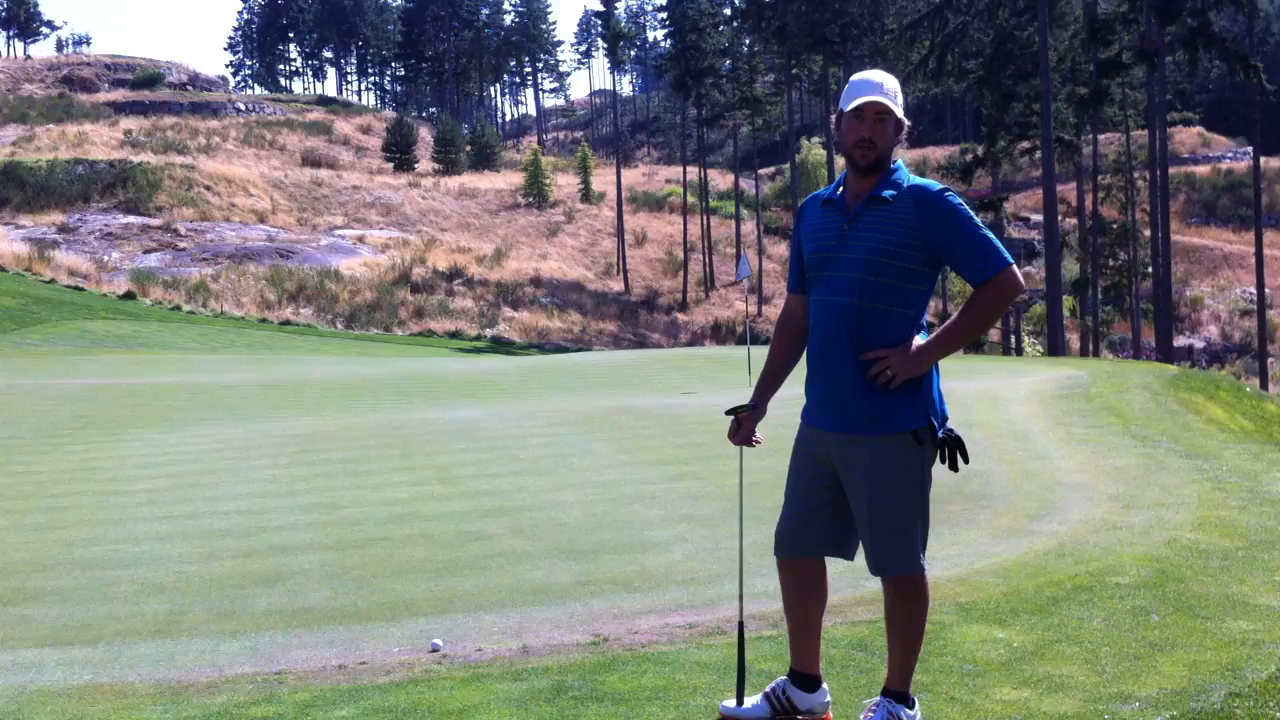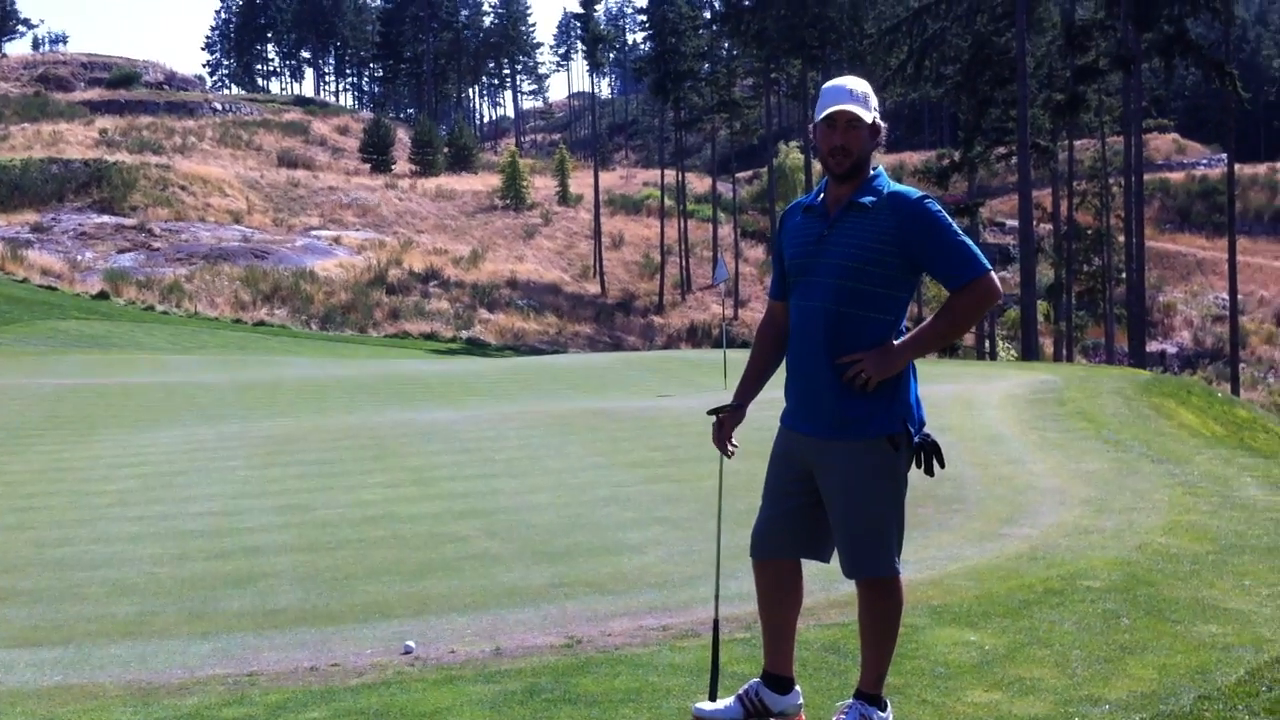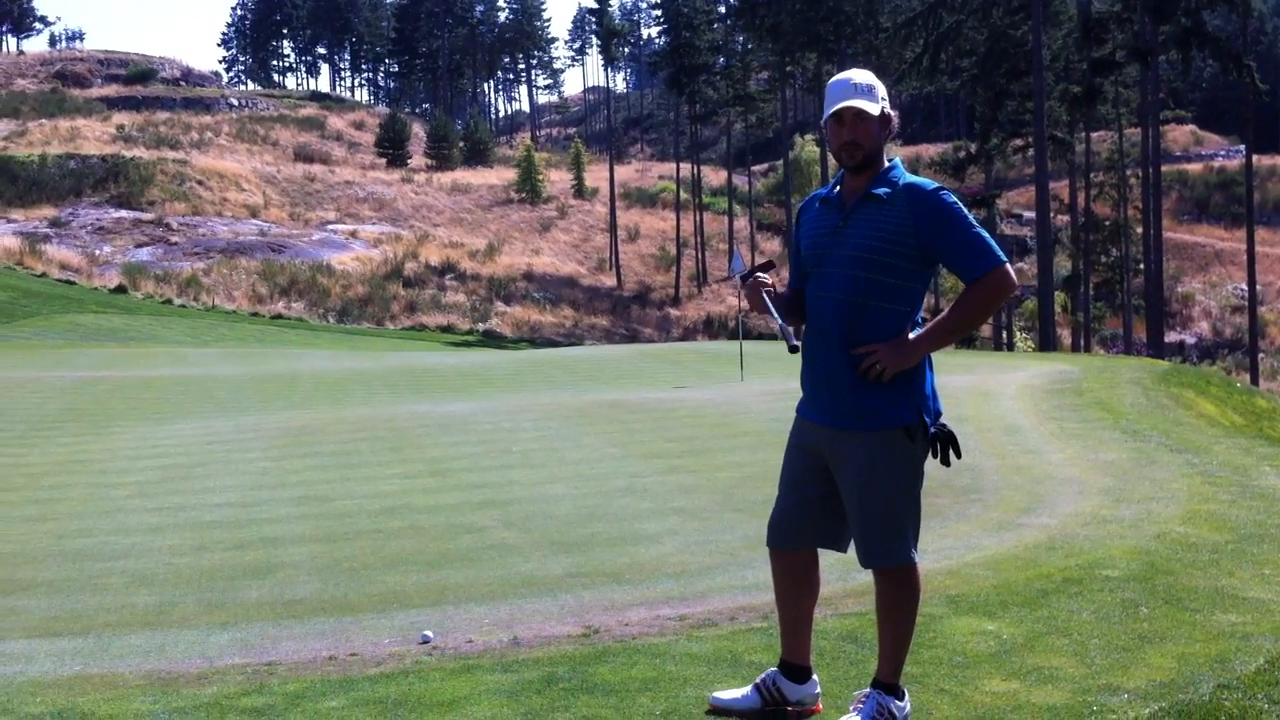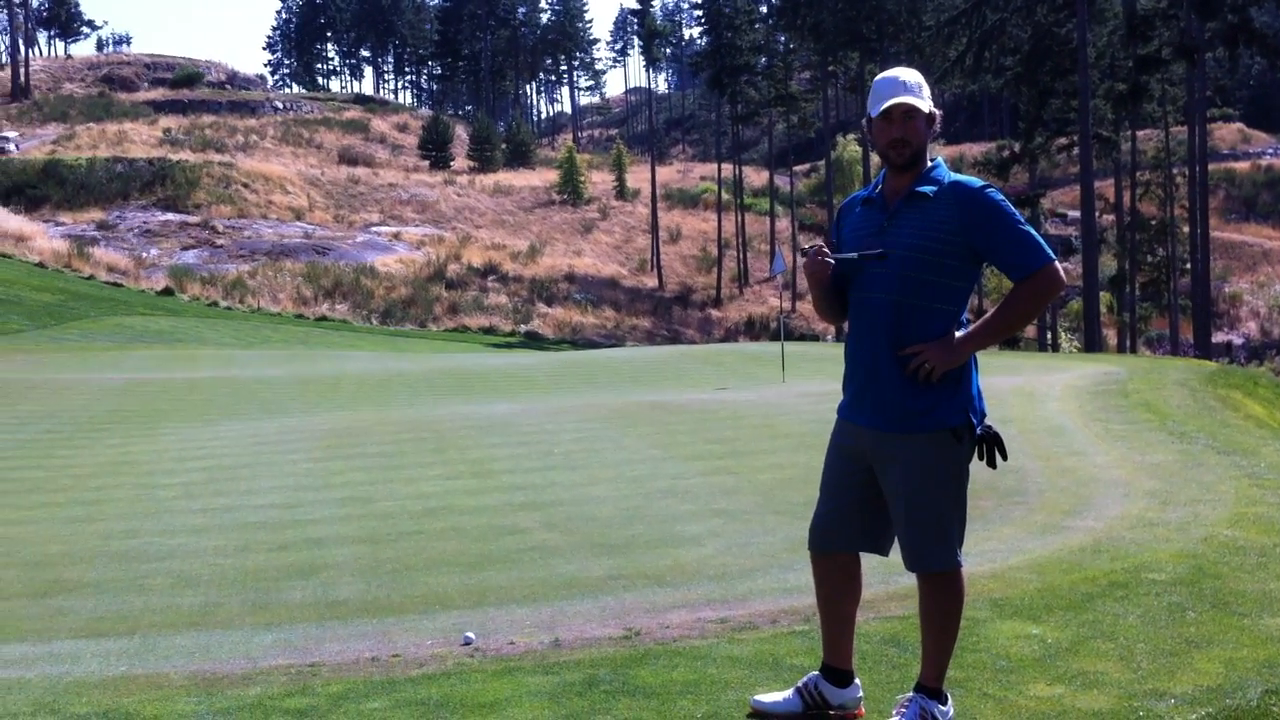
dt=0.7s
person 1, frame 1
left shoulder: (928, 204)
right shoulder: (813, 211)
left elbow: (1004, 283)
left wrist: (927, 350)
right wrist: (759, 399)
left hip: (893, 424)
right hip: (820, 420)
left knee: (898, 563)
right knee: (796, 549)
person 1, frame 2
left shoulder: (906, 211)
right shoulder: (795, 218)
left elbow: (982, 289)
left wrist: (901, 352)
right wrist: (739, 403)
left hip: (870, 428)
right hip: (799, 424)
left knee: (873, 567)
right knee: (772, 551)
person 1, frame 3
left shoulder: (922, 202)
right shoulder: (812, 209)
left elbow: (997, 280)
left wrist: (918, 344)
right wrist: (769, 298)
left hip: (886, 417)
right hip: (815, 413)
left knee: (890, 556)
right knee: (789, 540)
person 1, frame 4
left shoulder: (969, 200)
right shoulder: (853, 209)
left elbow: (1046, 278)
left wrist: (967, 342)
right wrist: (819, 281)
left hip: (932, 419)
right hip: (858, 415)
left knee: (935, 560)
right knee: (830, 544)
